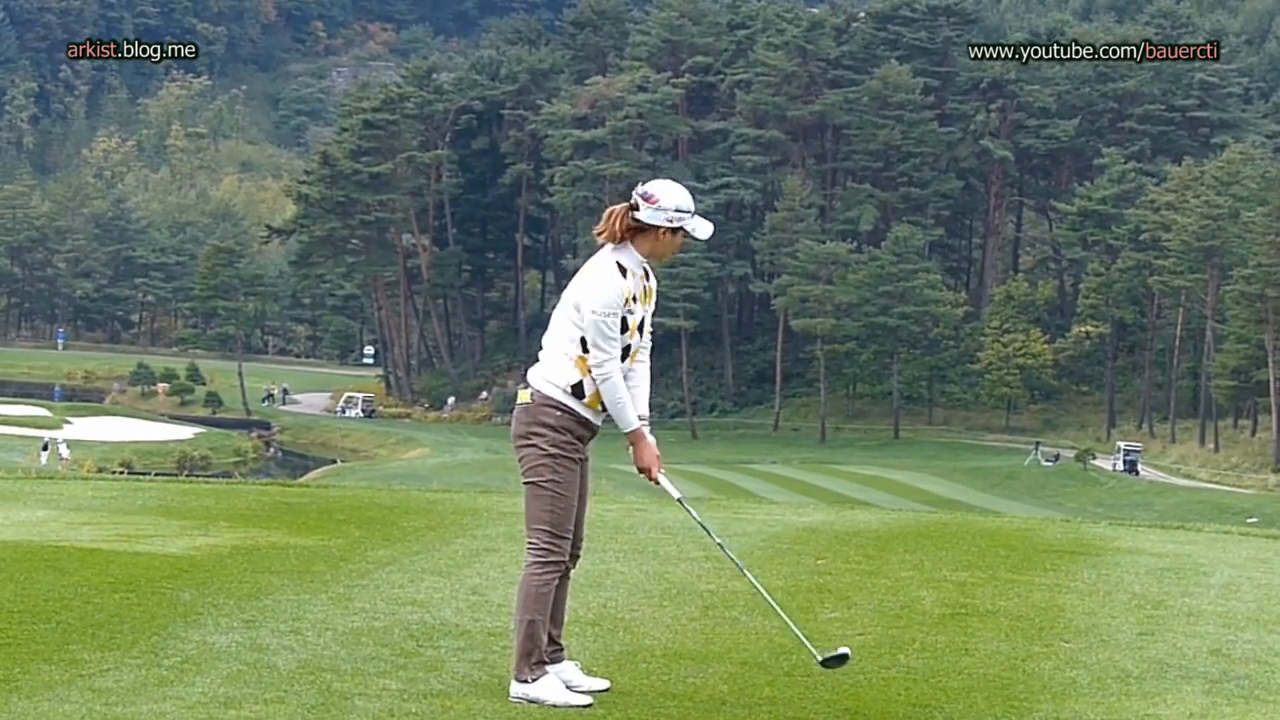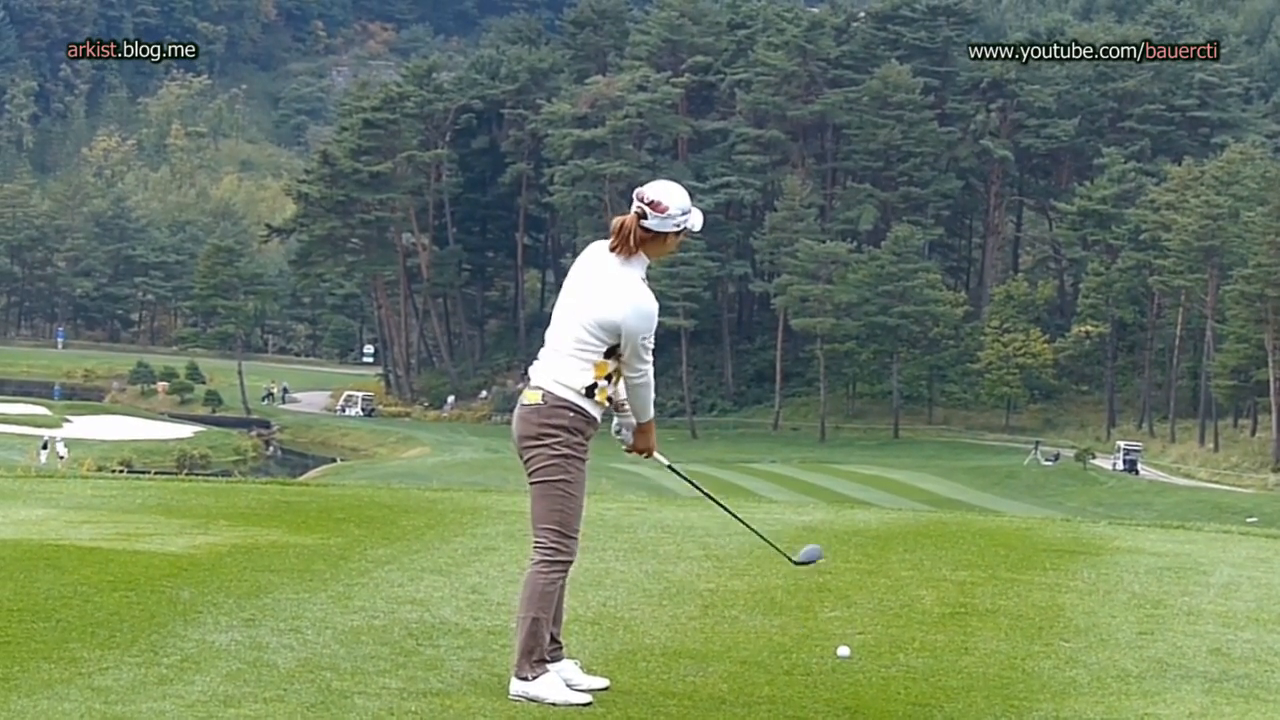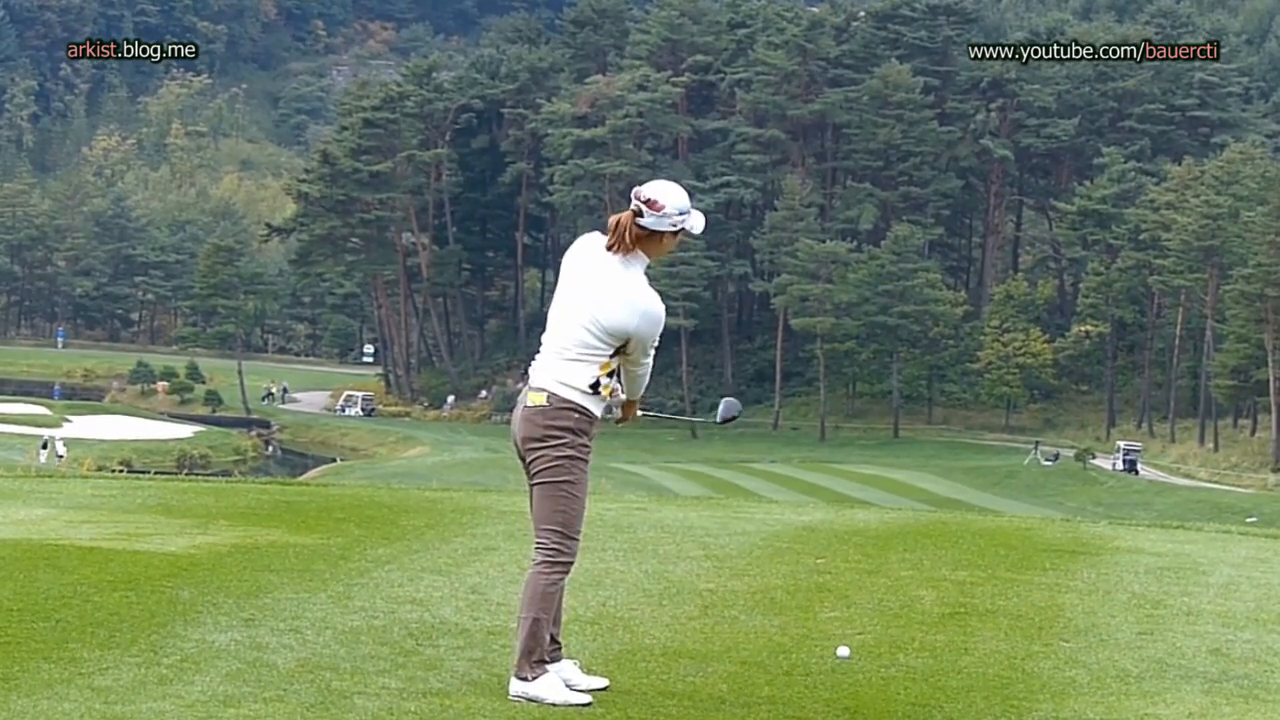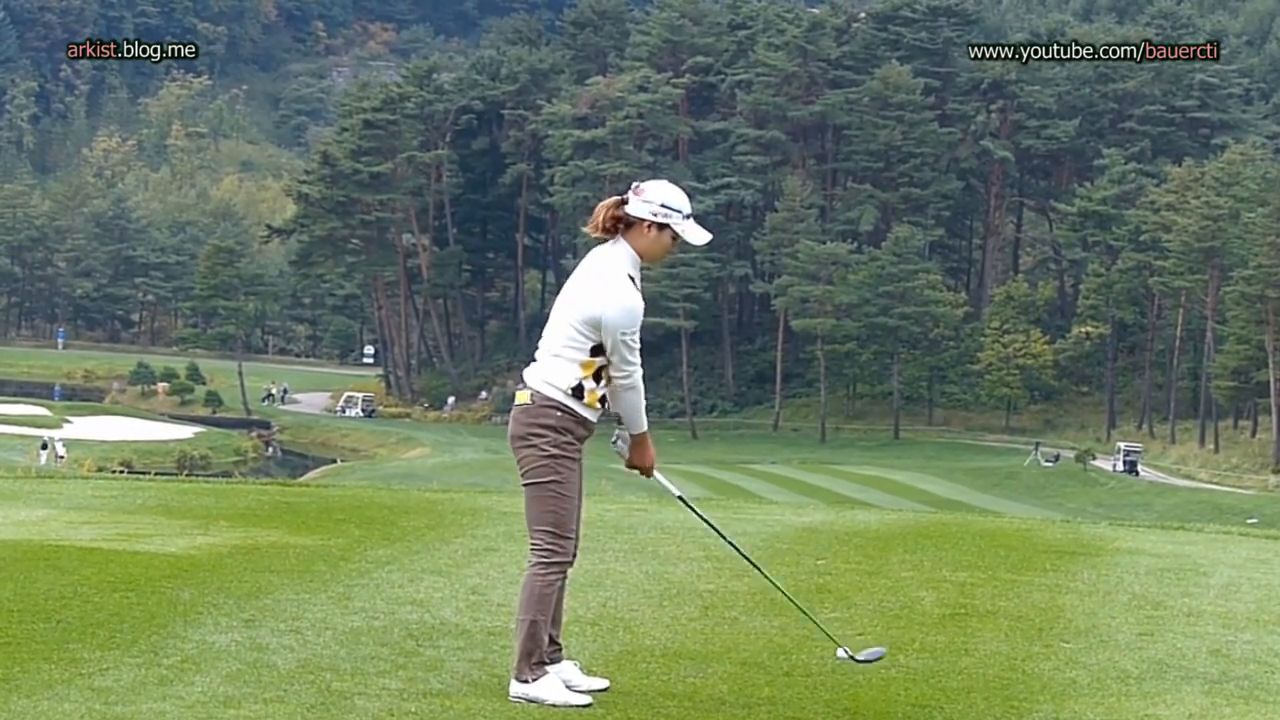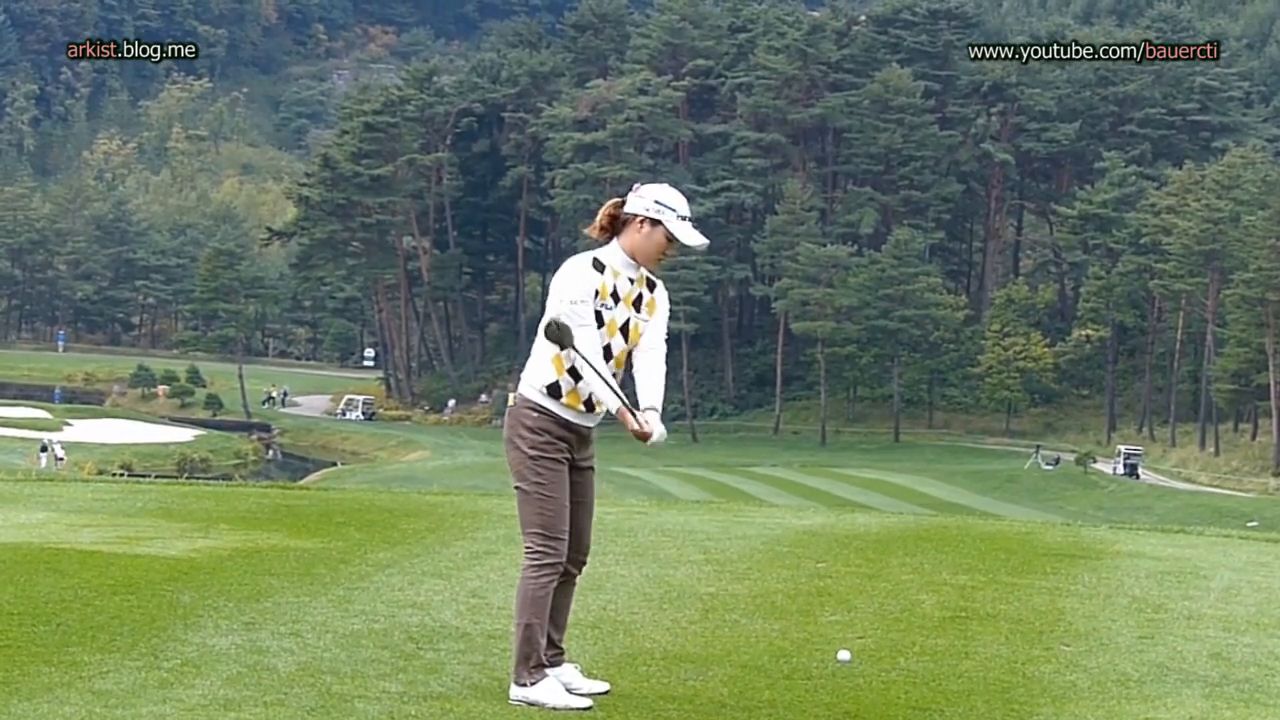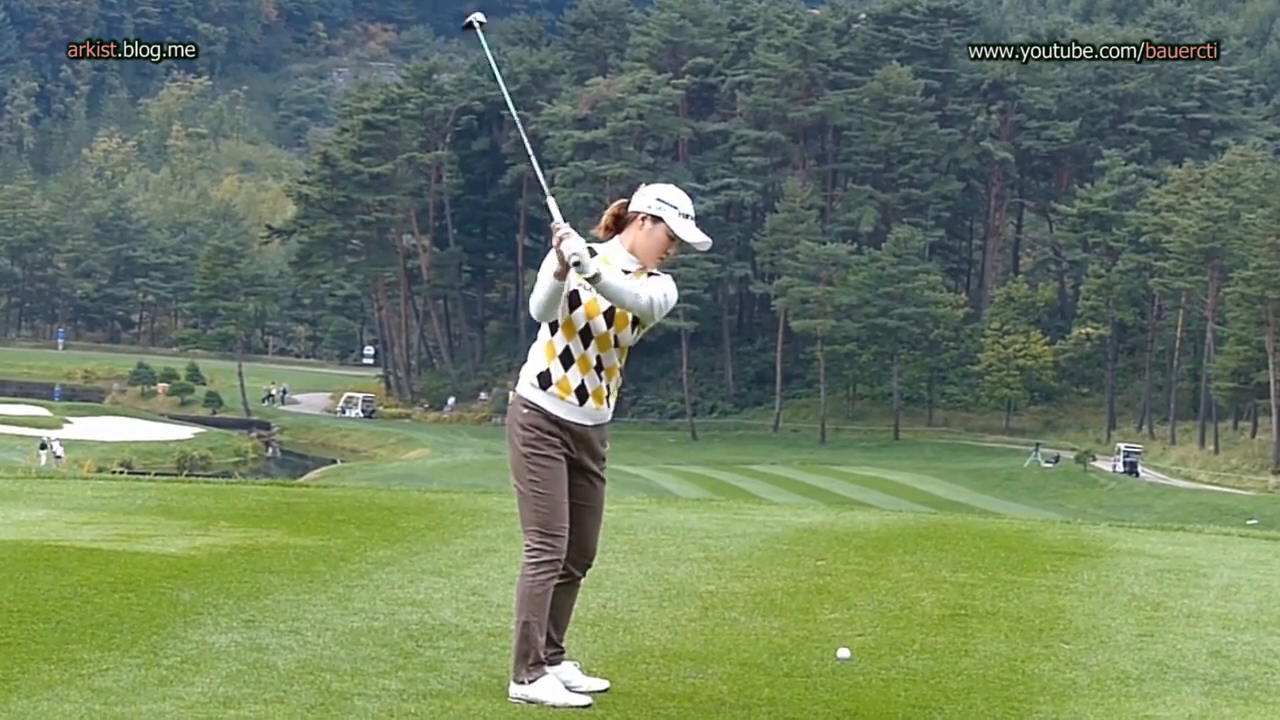
dt=0.3s
person 1, frame 1
left shoulder: (644, 280)
right shoulder: (605, 278)
left elbow: (637, 359)
right elbow: (605, 369)
left wrist: (644, 427)
right wrist: (636, 437)
left hip: (574, 425)
right hip: (551, 419)
left knee: (565, 553)
right knee: (549, 551)
left ankle: (551, 661)
right ankle: (528, 675)
person 1, frame 2
left shoulder: (598, 255)
right shoulder: (638, 303)
right elbow: (636, 371)
left wrist: (618, 409)
right wrist: (644, 426)
left hip: (545, 409)
right hip: (560, 421)
left knee: (559, 548)
right knee: (554, 550)
left ankle: (550, 658)
right ankle: (527, 673)
person 1, frame 3
left shoulder: (586, 247)
right shoulder: (645, 307)
right elbow: (637, 365)
right wrist: (629, 400)
left hip: (539, 408)
right hip: (563, 422)
left knee: (557, 548)
right knee: (556, 551)
left ankle: (550, 659)
right ankle: (527, 673)
person 1, frame 4
left shoulder: (608, 264)
right shoulder: (619, 291)
right elbow: (625, 372)
left wrist: (633, 430)
right wrist: (640, 436)
left hip: (561, 422)
right hip: (548, 421)
left knee: (562, 551)
right knee: (551, 550)
left ankle: (550, 660)
right ankle: (527, 675)
person 1, frame 5
left shoulder: (654, 293)
right shoulder: (581, 272)
left elbow: (651, 357)
right elbow: (587, 357)
left wrist: (650, 413)
right wrist: (620, 409)
left hip: (576, 432)
right hip: (539, 422)
left knee: (572, 556)
right knee: (546, 553)
left ankle: (552, 663)
right ankle: (527, 678)
person 1, frame 6
left shoulder: (661, 290)
right shoulder: (562, 255)
left elbow: (625, 296)
right elbow: (542, 310)
left wrist: (582, 260)
right wrist: (561, 268)
left hip: (592, 430)
right hip: (539, 418)
left knee: (579, 555)
right knee: (546, 550)
left ankle: (551, 661)
right ankle: (527, 675)
